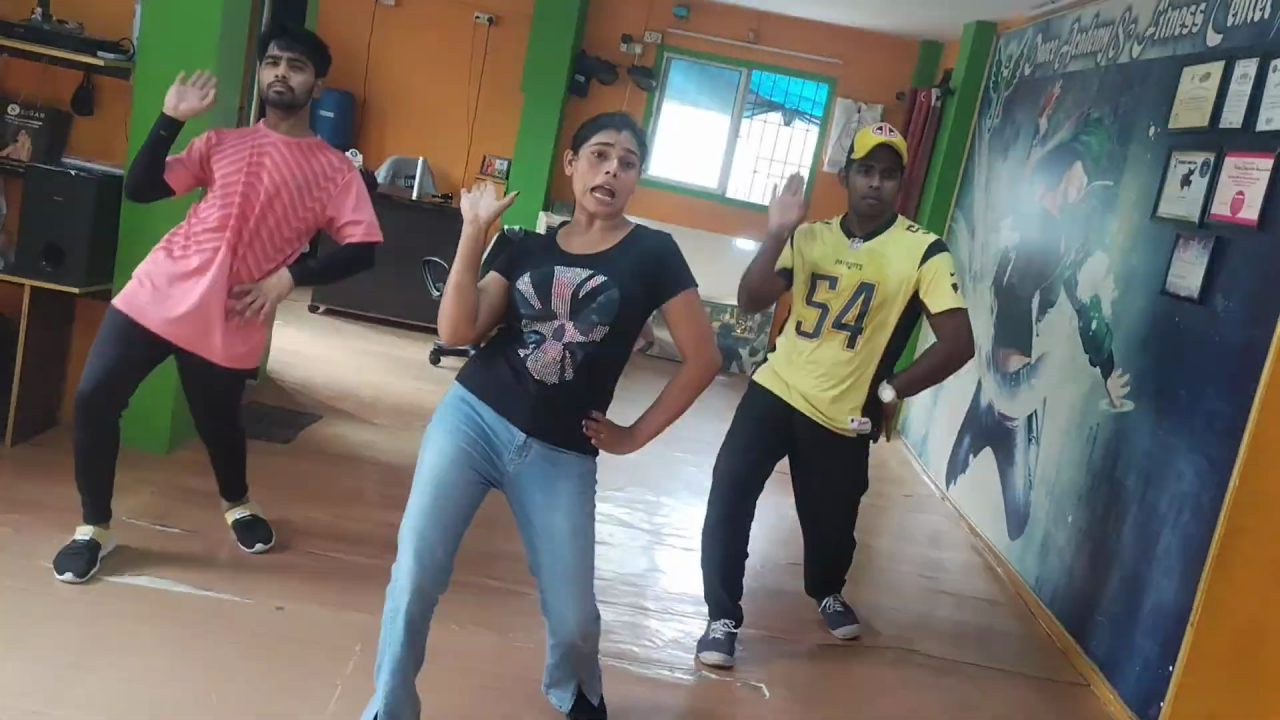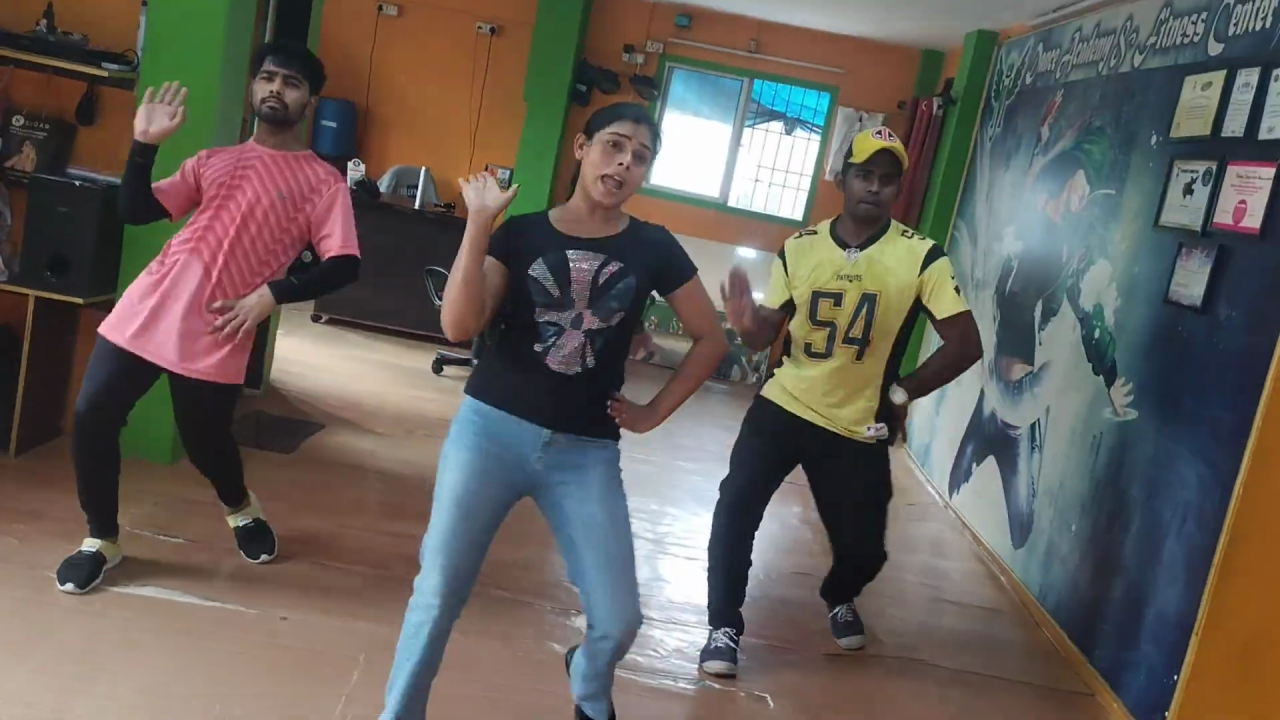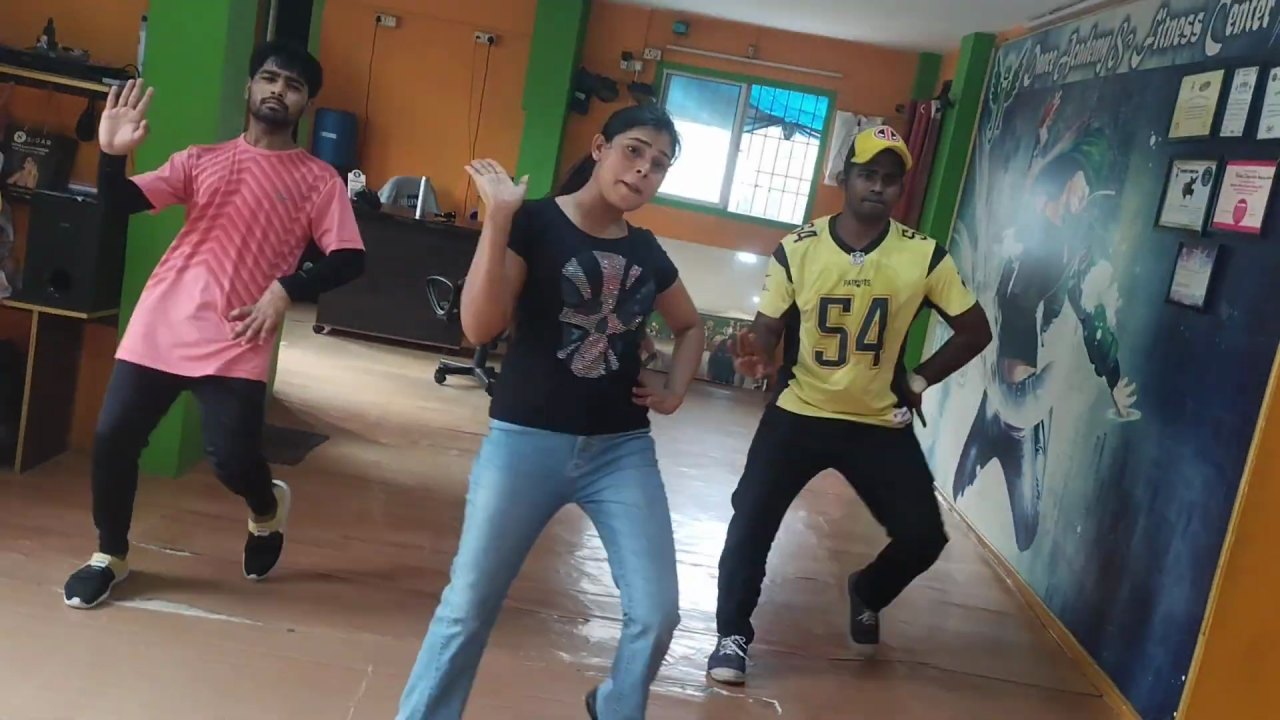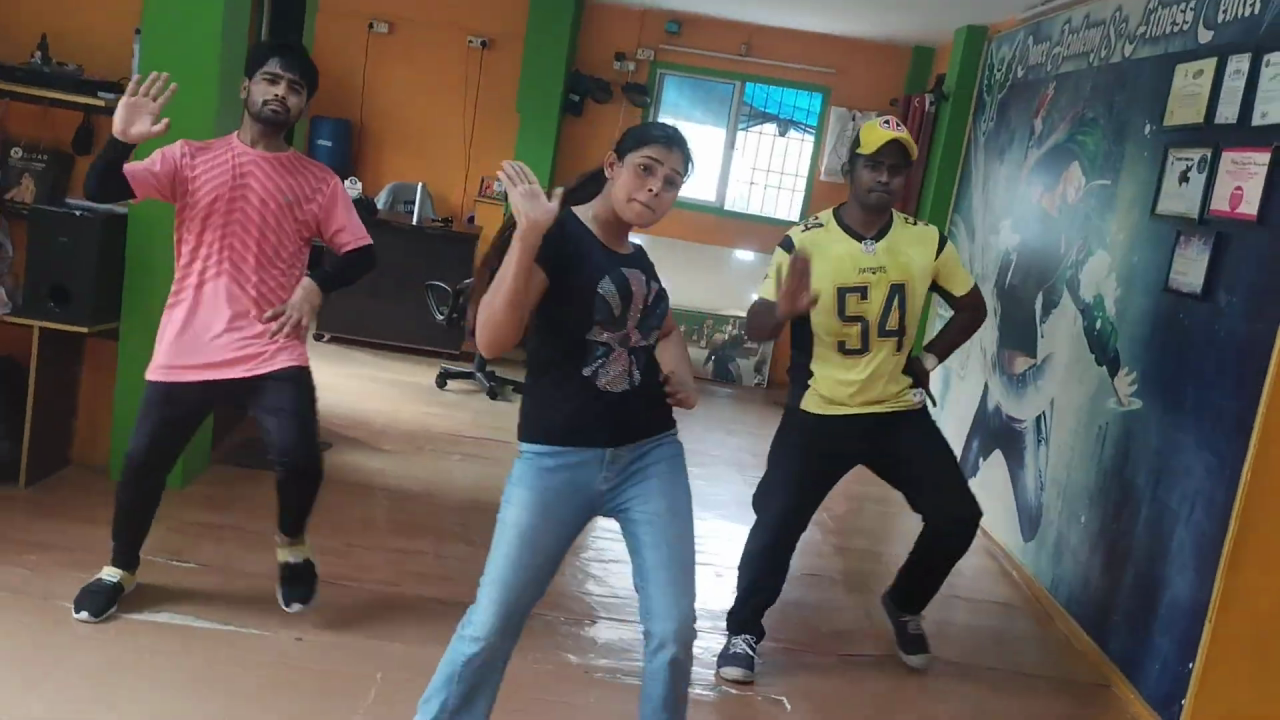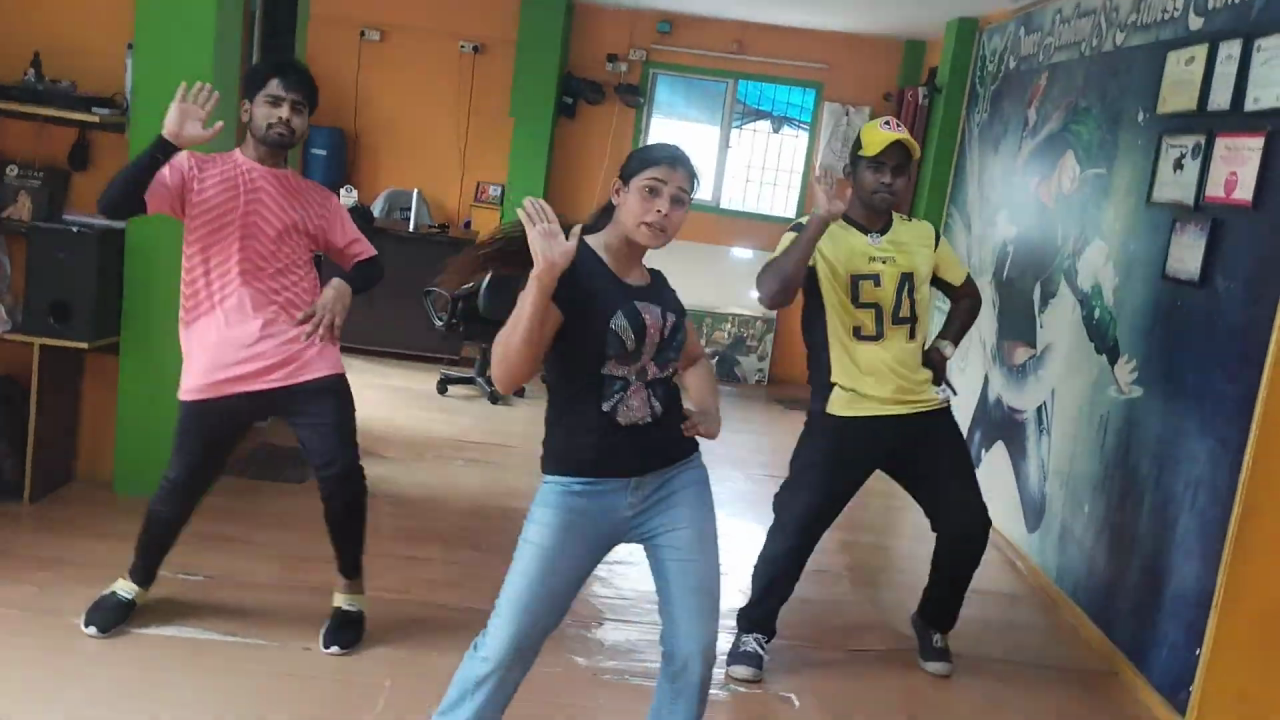
dt=0.1s
person 1, frame 1
left shoulder: (653, 253)
right shoulder: (527, 247)
left elbow: (703, 358)
right elbow: (456, 332)
left wrist: (636, 434)
right wrist: (474, 233)
left hip: (560, 454)
right hip: (473, 417)
left knee: (572, 616)
right knee: (416, 578)
person 1, frame 2
left shoulder: (654, 246)
right shoulder: (522, 231)
left elbow: (710, 336)
right elbow: (458, 325)
left wrist: (658, 406)
right wrist: (478, 225)
left hip: (588, 448)
right hip: (495, 425)
left knee: (618, 613)
right knee: (439, 591)
person 1, frame 3
left shoulder: (645, 250)
right shoulder: (534, 222)
left elbow: (688, 327)
right elbow: (477, 327)
left wrist: (673, 391)
right wrist: (495, 220)
left hip: (622, 449)
right hip: (527, 440)
left knee: (655, 614)
right knee: (468, 606)
person 1, frame 4
left shoulder: (640, 262)
right shoulder: (555, 234)
right elbow: (493, 340)
left wrist: (683, 385)
right wrist: (526, 236)
left hip: (652, 460)
right hip: (557, 459)
left knee: (673, 628)
right knee: (492, 621)
person 1, frame 5
left shoulder: (661, 290)
right shoulder: (568, 269)
left elbow: (696, 359)
right elbow: (507, 375)
left wrist: (710, 413)
right wrist: (543, 276)
left hip: (676, 484)
right hip: (579, 488)
left knee: (694, 648)
right knee: (507, 642)
person 2, frame 1
left shoulder: (334, 168)
right shoulder: (221, 143)
left elbow: (362, 248)
right elbow: (140, 190)
left wrist: (292, 274)
right wrist: (169, 121)
left hip: (232, 318)
right hip: (158, 293)
left knee: (217, 426)
right knee: (93, 400)
left ankle: (240, 506)
right ankle: (94, 527)
person 2, frame 2
left shoulder: (322, 180)
right shoulder: (212, 161)
left elbow: (345, 265)
right elbow: (135, 210)
left wrist: (272, 293)
right wrist: (143, 144)
left hip: (217, 334)
right hip: (144, 313)
left knee: (204, 445)
right knee: (91, 419)
left ankle: (242, 509)
right ankle: (101, 539)
person 2, frame 3
left shoulder: (319, 179)
right shoulder: (202, 159)
left elbow: (348, 260)
right elbow: (118, 203)
left wrist: (285, 290)
right wrist: (111, 152)
left hip: (236, 341)
right hip: (161, 326)
left knee: (232, 457)
right knee: (112, 439)
left ankle: (267, 510)
right ankle: (110, 554)
person 2, frame 4
left shoulder: (319, 181)
right shoulder: (190, 158)
left elbow: (360, 251)
right elbow: (100, 191)
left wrist: (317, 283)
right wrist: (120, 140)
left hip: (274, 346)
right hip: (190, 344)
left knee: (295, 453)
right knee: (144, 459)
left ankle: (291, 545)
right ankle: (120, 568)
person 2, frame 5
left shoulder: (318, 200)
right shoulder: (195, 172)
left elbow: (368, 262)
right elbow: (114, 206)
left wrist: (344, 285)
right wrist: (169, 142)
left hip: (305, 359)
right hip: (218, 362)
left knee: (342, 475)
right knee: (182, 485)
left ankle: (349, 591)
right ankle: (134, 583)
person 3, frame 1
left shoulder: (924, 250)
right shoulder: (808, 235)
left elbow: (958, 343)
right elbow: (752, 301)
left wrist: (888, 393)
right wrist: (775, 233)
left hip: (844, 418)
right hip: (773, 393)
left knee: (831, 531)
right knee: (729, 499)
left ankle: (826, 593)
right ankle: (722, 616)
person 3, frame 2
left shoulder: (920, 256)
right shoulder: (798, 247)
left elbow: (965, 342)
right elbow: (765, 330)
left wrist: (896, 397)
right wrist: (744, 318)
left hip: (860, 427)
right hip: (783, 408)
left knee: (862, 547)
right knee: (735, 508)
left ankle: (838, 598)
right ankle: (724, 626)
person 3, frame 3
left shoulder: (924, 256)
right shoulder: (796, 249)
left elbow: (975, 330)
right elbow: (767, 332)
left wrist: (916, 383)
right wrist: (753, 348)
left hip: (880, 424)
right hip: (799, 413)
left knee: (924, 535)
right knee: (752, 519)
left ankle: (867, 597)
right ankle: (732, 633)
person 3, frame 4
left shoulder: (927, 240)
right shoulder: (804, 248)
left elbow: (973, 306)
right elbow: (756, 327)
left wrist: (927, 357)
right wrist: (783, 306)
left hip: (899, 412)
right hip: (821, 412)
left knee: (958, 515)
right knee: (777, 522)
left ankle: (904, 605)
right ankle: (743, 631)
person 3, frame 5
left shoulder: (924, 236)
right shoulder: (813, 235)
left elbow: (968, 295)
right elbow: (770, 293)
left wrist: (943, 347)
right wrist: (819, 222)
left hip: (922, 412)
right hip: (844, 414)
left knee: (968, 525)
right knee: (796, 526)
left ankle: (932, 626)
right ankle: (754, 630)
person 4, frame 1
left shoulder: (1080, 244)
right shoulder: (1027, 220)
left elbow: (1092, 317)
left wrist: (1109, 373)
left hip: (1026, 383)
right hip: (995, 371)
left knee: (1017, 493)
right knee: (956, 469)
person 4, frame 2
left shoulder: (1084, 253)
right shoulder: (1028, 230)
left elbow: (1095, 324)
left wrist: (1111, 383)
left hip: (1029, 392)
right hip: (996, 383)
left knee: (1020, 500)
right knee: (957, 480)
person 4, frame 3
left shoulder: (1084, 255)
right shoulder: (1027, 233)
left elbow: (1097, 327)
left wrist: (1114, 383)
left hip: (1032, 396)
right hip: (999, 385)
left knee: (1025, 505)
right knee: (961, 483)
person 4, frame 4
left shoulder: (1082, 248)
right shoulder: (1025, 225)
left elbow: (1096, 315)
left wrist: (1115, 373)
left hip: (1033, 388)
right hip: (1000, 376)
left knee: (1029, 493)
right knee: (967, 468)
person 4, frame 5
left shoulder: (1079, 236)
right shoulder: (1020, 215)
left elbow: (1095, 305)
left wrist: (1115, 362)
left hip: (1033, 378)
right hip: (1000, 369)
left knee: (1032, 489)
right knee: (968, 462)
